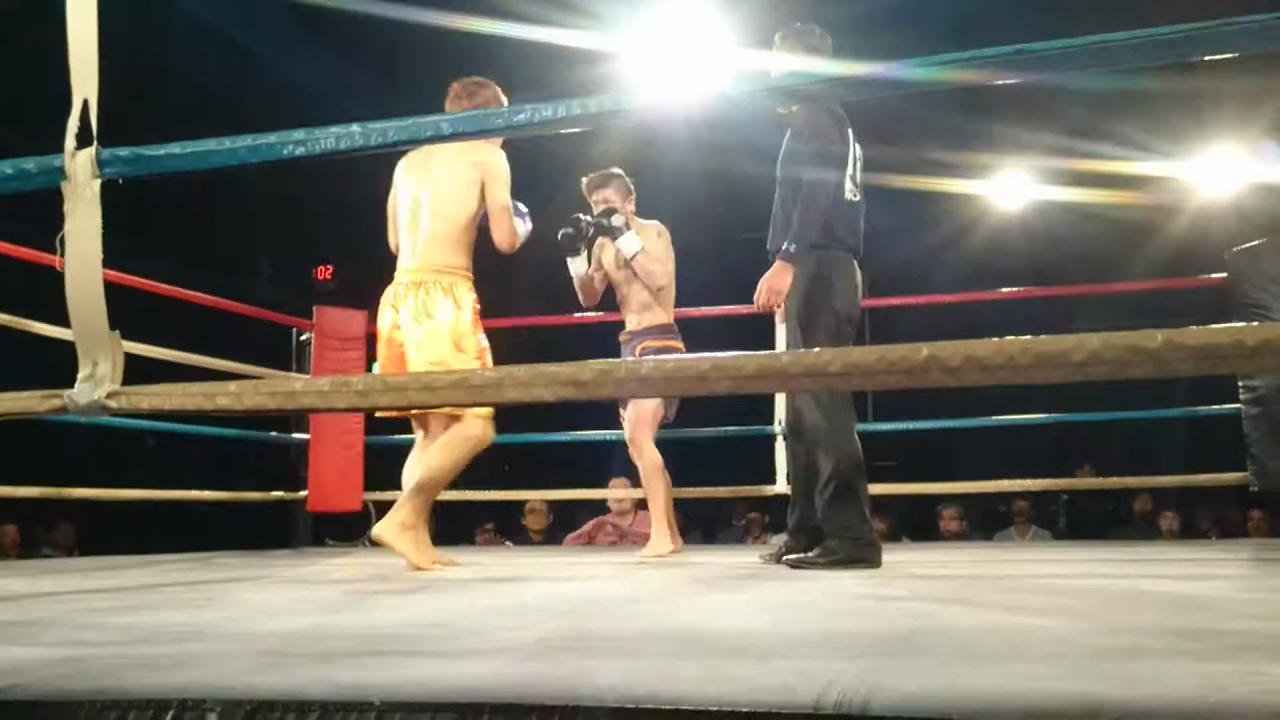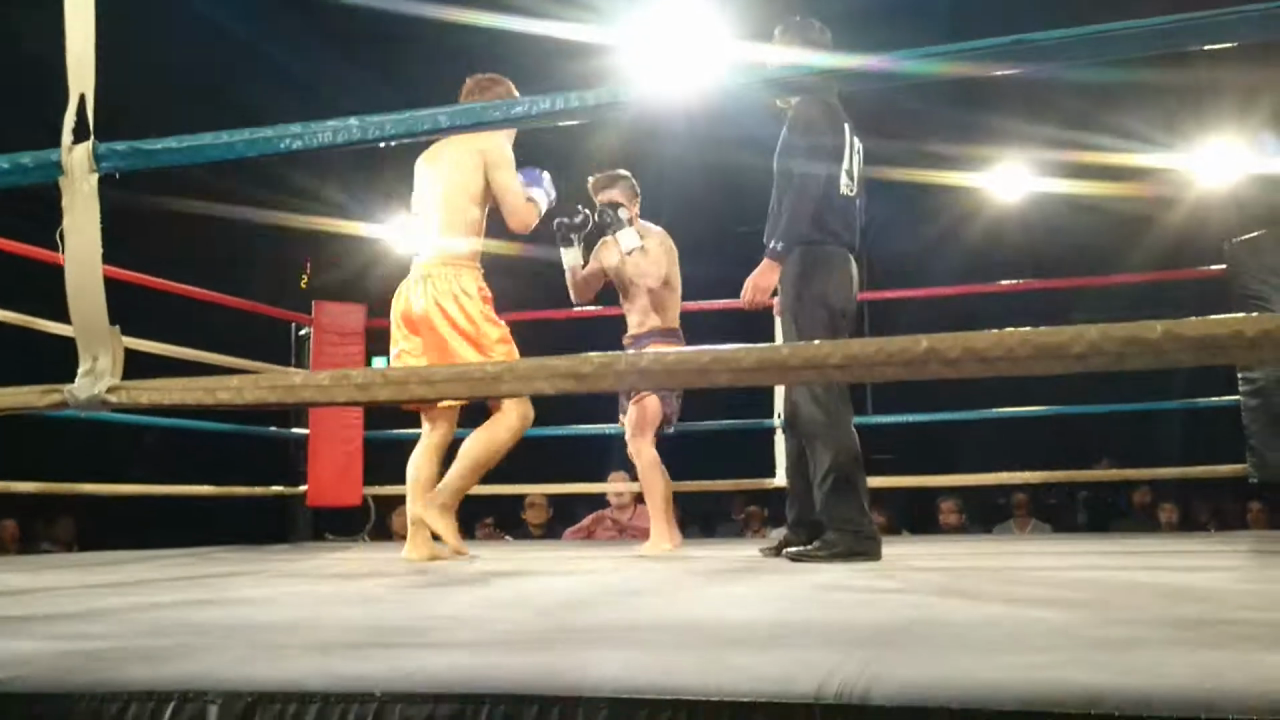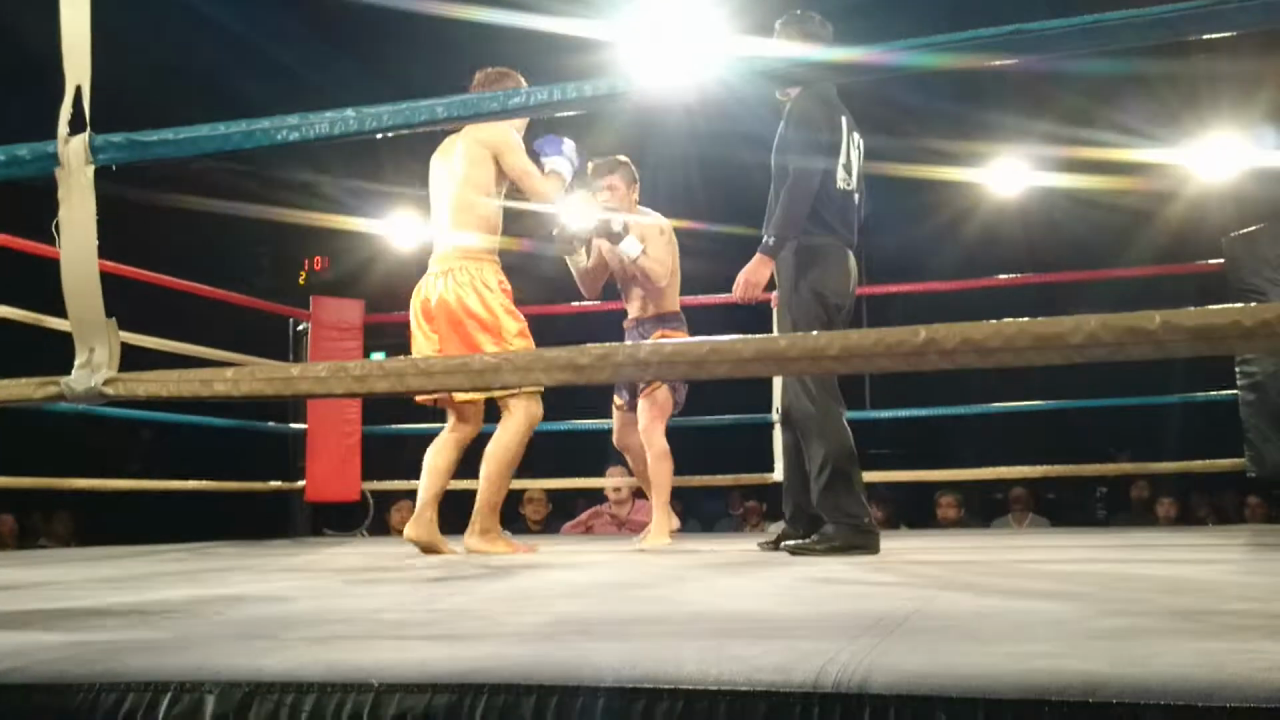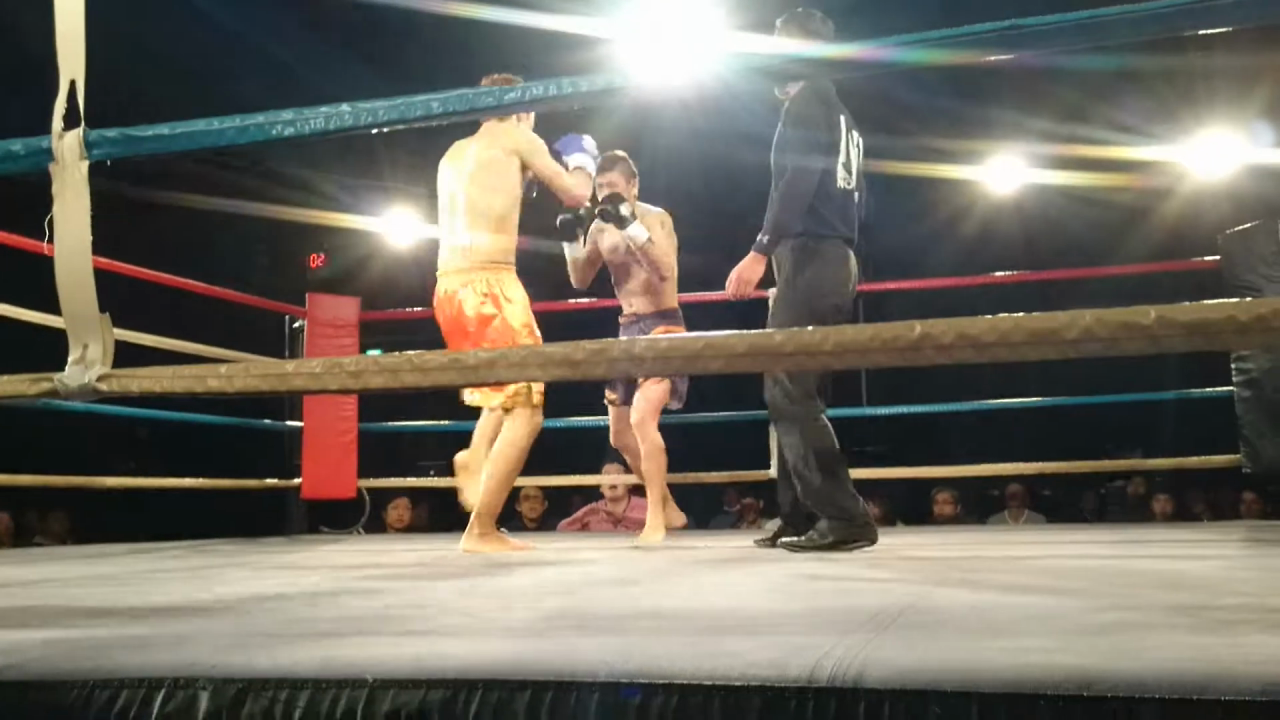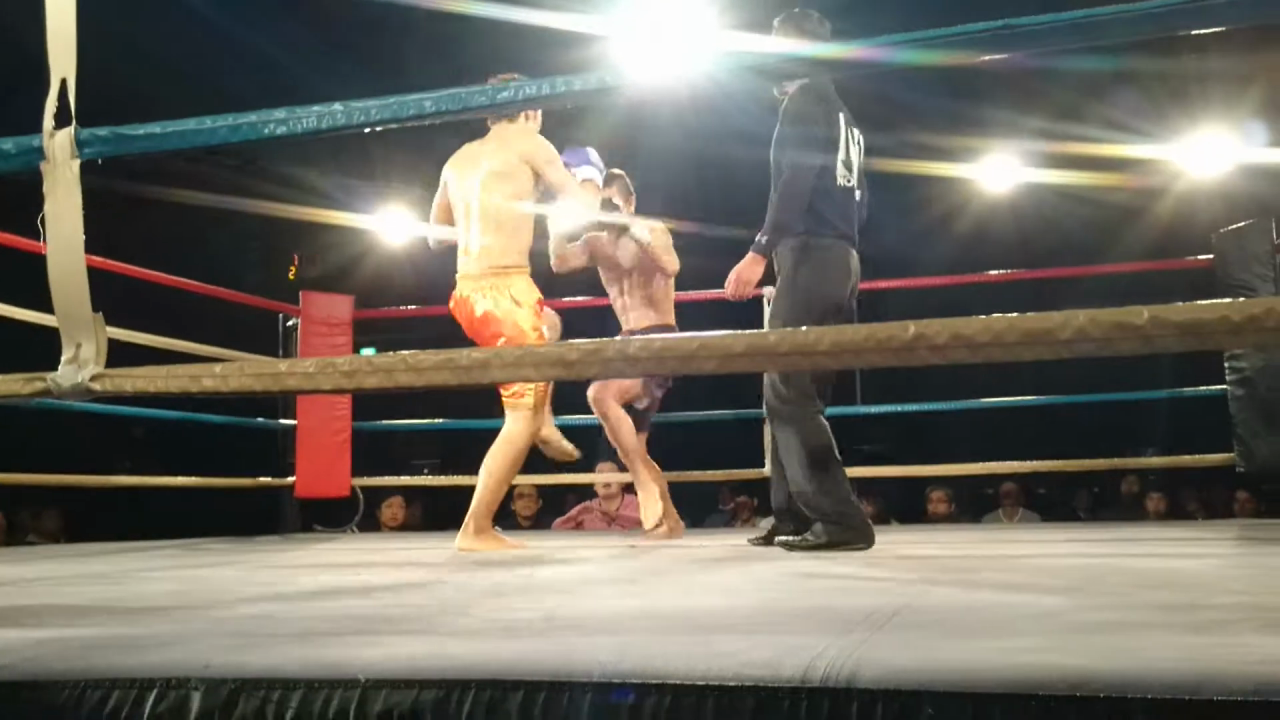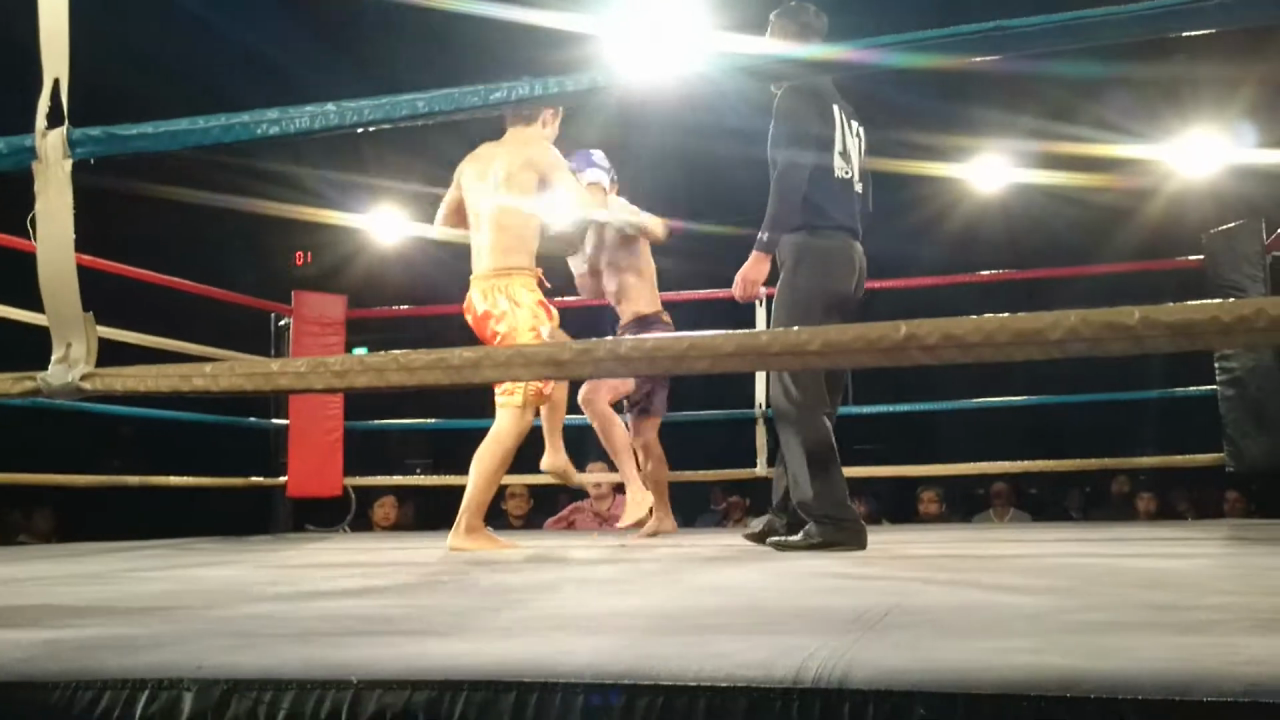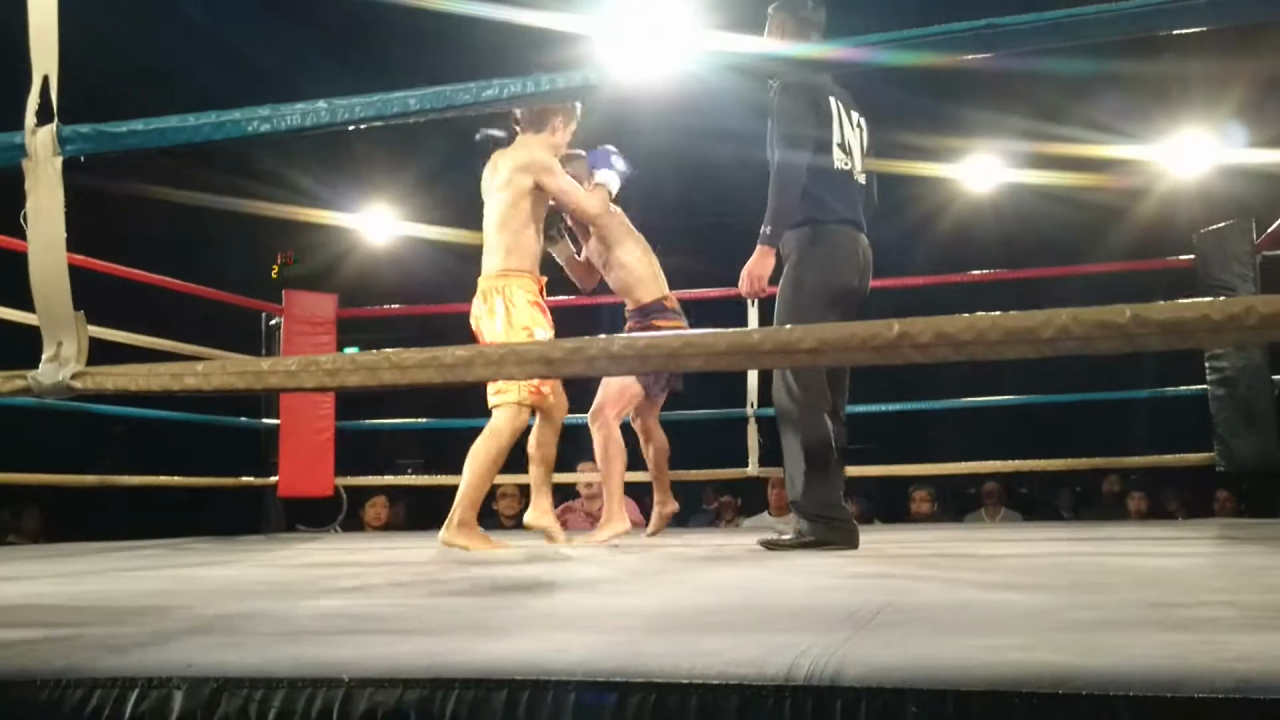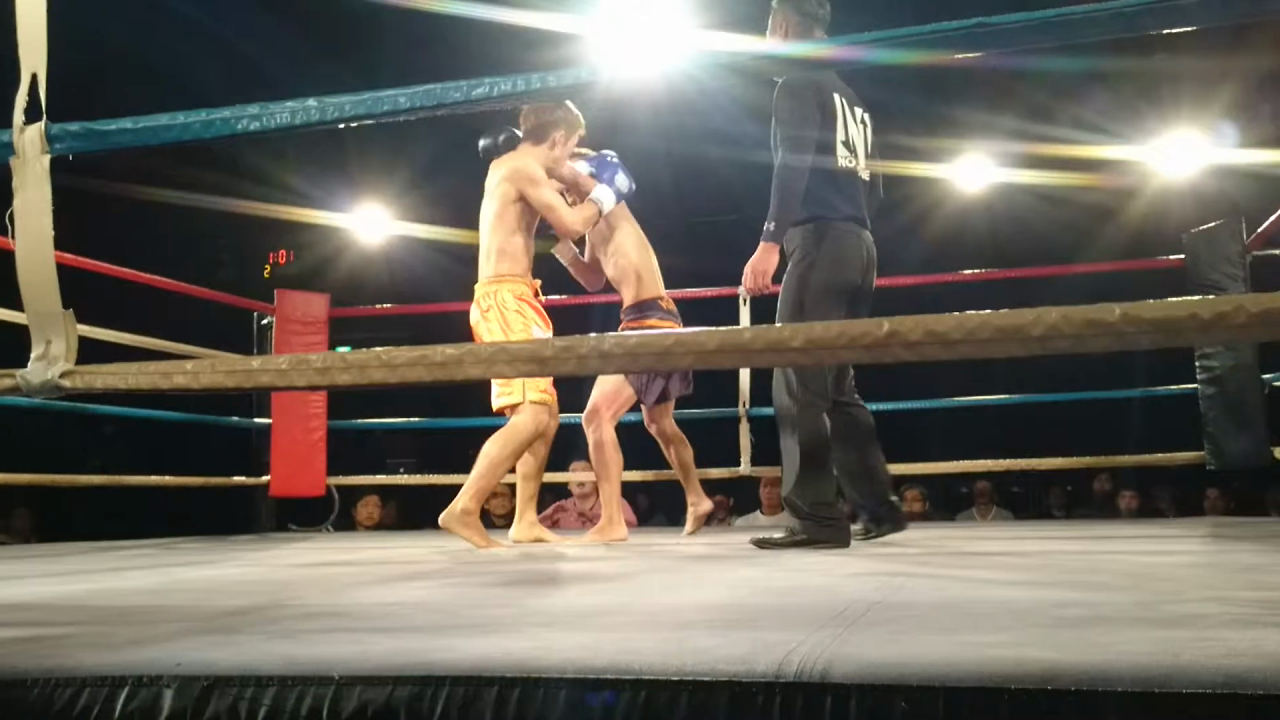
dt=0.1s
person 1, frame 1
left shoulder: (815, 116)
right shoulder: (828, 122)
left elbow: (816, 192)
left wrist: (784, 261)
left hip: (818, 269)
right hip: (830, 274)
left knee: (822, 406)
right knee: (806, 409)
left ankle: (852, 537)
right ankle: (808, 533)
person 1, frame 2
left shoulder: (812, 110)
right shoulder: (833, 118)
left elbow: (806, 188)
left wrist: (772, 259)
left hip: (812, 262)
right hip: (827, 267)
left knee: (817, 399)
right knee: (804, 401)
left ankle: (851, 530)
right ankle: (807, 526)
person 1, frame 3
left shoulder: (808, 105)
right shoulder: (837, 114)
left elbow: (801, 183)
left wrist: (765, 254)
left hip: (811, 259)
right hip: (833, 262)
left knee: (810, 395)
right knee: (803, 395)
left ankle: (848, 521)
right ankle: (804, 521)
person 1, frame 4
left shoulder: (807, 103)
right shoulder: (839, 114)
left elbow: (798, 182)
left wrist: (758, 252)
left hip: (809, 256)
right hip: (834, 260)
left knee: (788, 390)
right knee: (796, 390)
left ankle: (842, 514)
right ankle: (799, 516)
person 1, frame 5
left shoulder: (804, 101)
right shoulder: (841, 114)
left elbow: (795, 181)
left wrist: (758, 252)
left hip: (810, 256)
right hip: (840, 260)
left knee: (787, 391)
right knee: (798, 392)
left ankle: (838, 519)
right ankle: (791, 515)
person 1, frame 6
left shoulder: (798, 97)
right shoulder: (841, 108)
left elbow: (792, 177)
left wrist: (762, 251)
left hip: (813, 251)
right hip: (845, 254)
left knee: (795, 390)
right knee: (812, 392)
left ankle: (833, 520)
right ankle: (790, 511)
person 1, frame 7
left shoulder: (794, 89)
right shoulder: (846, 103)
left elbow: (793, 168)
left wrist: (765, 245)
left hip: (815, 244)
right hip: (853, 247)
left knee: (799, 387)
right knee: (825, 386)
left ankle: (825, 519)
right ankle: (823, 510)
person 1, frame 8
left shoulder: (798, 86)
right shoulder: (849, 98)
left elbow: (794, 167)
left wrist: (769, 242)
left hip: (819, 242)
right hip: (857, 244)
left knee: (799, 385)
right knee: (834, 385)
left ankle: (816, 518)
right ankle: (877, 503)
person 2, frame 1
left shoulder: (409, 161)
right shoulder: (489, 156)
right elbow: (505, 239)
right wrist: (520, 224)
left hip: (399, 295)
right hip: (442, 295)
left knee: (432, 429)
right knee: (474, 424)
left ankle: (415, 535)
right ankle: (401, 516)
person 2, frame 2
left shoulder: (429, 157)
right shoulder: (490, 145)
right elbow: (521, 220)
right wrist: (540, 195)
left hip: (415, 288)
right hip: (455, 287)
left knee: (438, 426)
right knee: (516, 410)
left ankle: (420, 540)
right ankle: (443, 502)
person 2, frame 3
left shoulder: (444, 150)
right shoulder: (497, 134)
right elbow: (545, 197)
right wrist: (560, 162)
left hip: (434, 284)
right hip: (475, 280)
left knee: (463, 418)
right knee: (524, 407)
left ankle: (424, 518)
right ankle: (484, 528)
person 2, frame 4
left shoulder: (452, 157)
right shoulder: (520, 139)
right elbow: (576, 195)
right wrist: (581, 159)
left hip: (450, 289)
right hip: (493, 287)
left knee: (506, 401)
right knee: (525, 413)
left ankle: (477, 458)
right ankle: (481, 530)
person 2, frame 5
left shoulder: (458, 161)
right shoulder: (531, 146)
left elbow: (438, 232)
right elbow: (583, 204)
left hip: (469, 292)
right hip: (508, 290)
left knee: (548, 325)
right knee: (521, 415)
left ankle: (544, 427)
right ankle: (476, 530)
person 2, frame 6
left shoulder: (472, 162)
right shoulder: (538, 151)
left elbow: (446, 220)
right elbow: (583, 210)
left hip: (482, 292)
right hip: (512, 291)
left knee: (557, 348)
right knee: (514, 418)
left ankle: (555, 451)
right ankle: (468, 527)
person 2, frame 7
left shoulder: (501, 160)
right shoulder: (533, 159)
right elbow: (590, 208)
left hip: (503, 295)
right hip: (510, 297)
left knee: (553, 402)
right knee: (509, 416)
left ankle: (541, 504)
right ankle: (461, 522)
person 2, frame 8
left shoulder: (506, 163)
right shoulder: (522, 169)
right elbow: (572, 226)
right wrist: (607, 192)
left hip: (510, 301)
right hip: (506, 300)
left knee: (546, 416)
right knee: (532, 416)
left ankle: (526, 521)
right ankle: (463, 510)
person 3, frame 1
left shoulder: (652, 232)
right shoulder: (603, 245)
left elbow: (661, 278)
right elbow: (588, 297)
left wrist: (623, 236)
right wrist: (576, 254)
left hip: (660, 343)
right hip: (632, 346)
left knee: (639, 435)
right knee: (639, 444)
left ankle: (660, 537)
right ankle: (671, 534)
person 3, frame 2
left shoulder: (655, 238)
right shoulder: (604, 246)
left elbow: (652, 281)
right elbow: (580, 295)
left wrist: (623, 232)
right wrist: (568, 247)
left hip: (662, 344)
right hip: (634, 346)
left knee: (638, 437)
right knee: (638, 444)
left ankle: (660, 535)
right ankle: (670, 529)
person 3, frame 3
left shoulder: (655, 226)
right shoulder: (600, 235)
left elbow: (660, 279)
right elbow: (590, 290)
left wrist: (622, 237)
right wrist: (577, 254)
left hip: (665, 331)
right hip: (633, 333)
left knee: (649, 426)
right knee: (624, 437)
left ankle: (659, 526)
right ankle: (663, 514)
person 3, frame 4
left shoulder: (655, 217)
right shoulder: (599, 228)
left elbow: (665, 269)
right elbow: (579, 280)
left wrist: (629, 225)
right wrist: (571, 241)
left hip: (663, 329)
right hip: (629, 331)
left knee: (642, 421)
right knee: (621, 436)
left ankle: (656, 523)
right ankle: (668, 509)
person 3, frame 5
left shoulder: (652, 231)
right shoulder: (596, 238)
left elbow: (670, 267)
right elbow: (559, 263)
left wrist: (627, 223)
left knee: (601, 394)
right knee: (629, 443)
left ankle: (649, 490)
right ankle: (669, 518)
person 3, frame 6
left shoulder: (627, 225)
right shoulder: (595, 232)
left elbow: (658, 231)
right elbow: (590, 290)
left wrist: (605, 195)
right wrist: (578, 258)
left hip: (650, 333)
right hip: (634, 335)
left knee: (592, 396)
right knee: (644, 439)
left ankle: (636, 490)
right ankle: (662, 515)
person 3, frame 7
left shoulder: (600, 213)
right shoulder: (586, 220)
right elbow: (586, 279)
right wrist: (557, 242)
left hip: (658, 323)
right hip: (655, 324)
left knee: (604, 414)
right knee: (644, 420)
left ankle: (614, 515)
right ankle: (663, 502)
person 3, frame 8
right shoulder: (593, 226)
right elbow: (593, 281)
right wrist: (559, 243)
left hip: (647, 322)
right hip: (658, 321)
left knee: (597, 417)
right knee: (659, 424)
left ankle: (611, 522)
right ankle: (696, 499)
